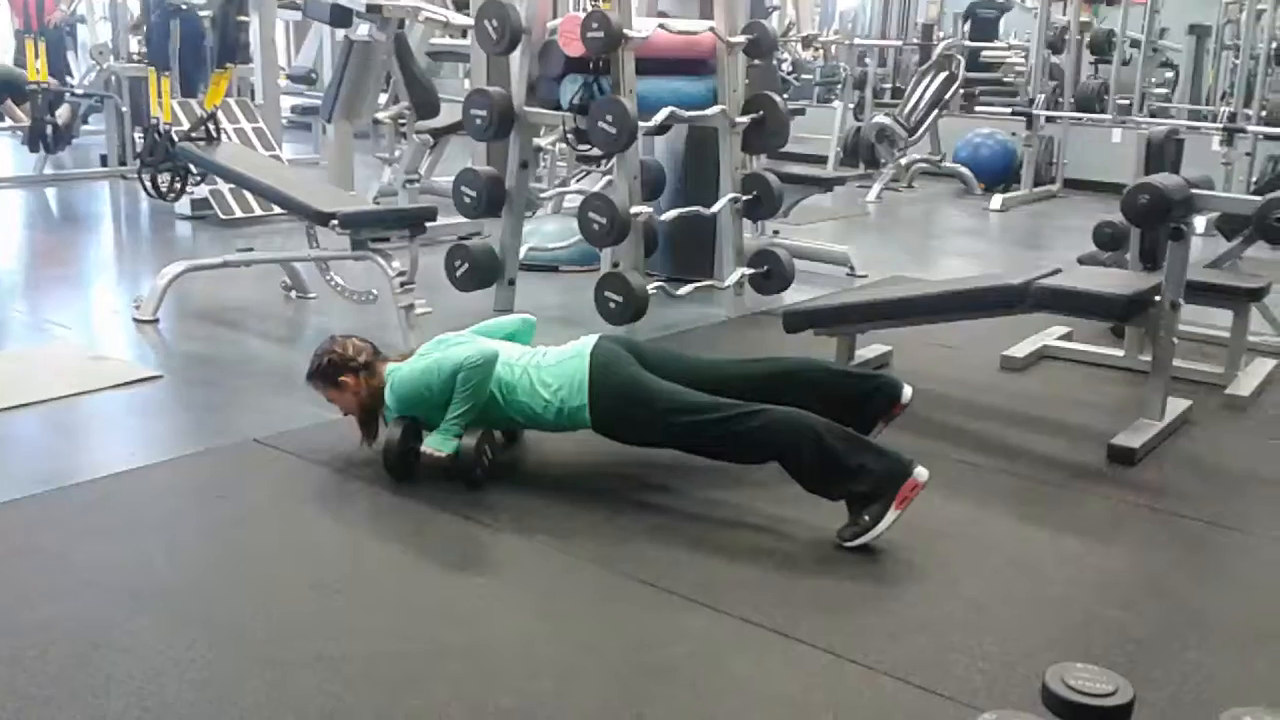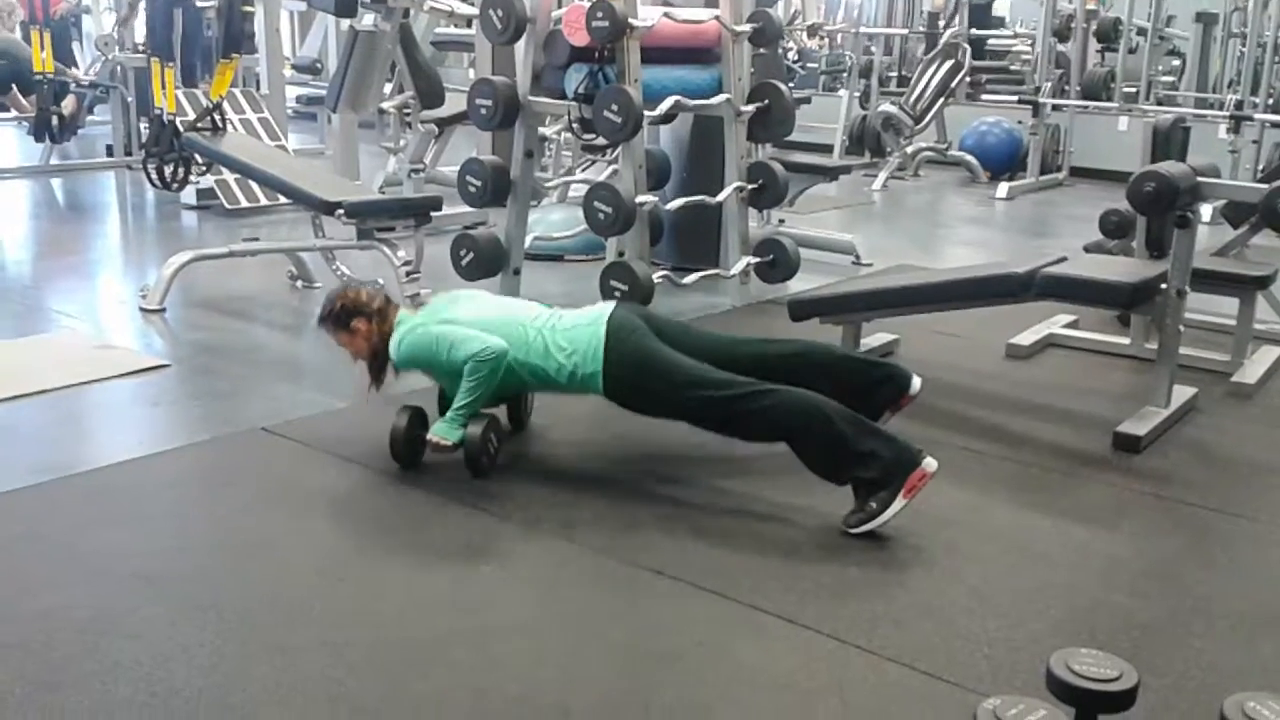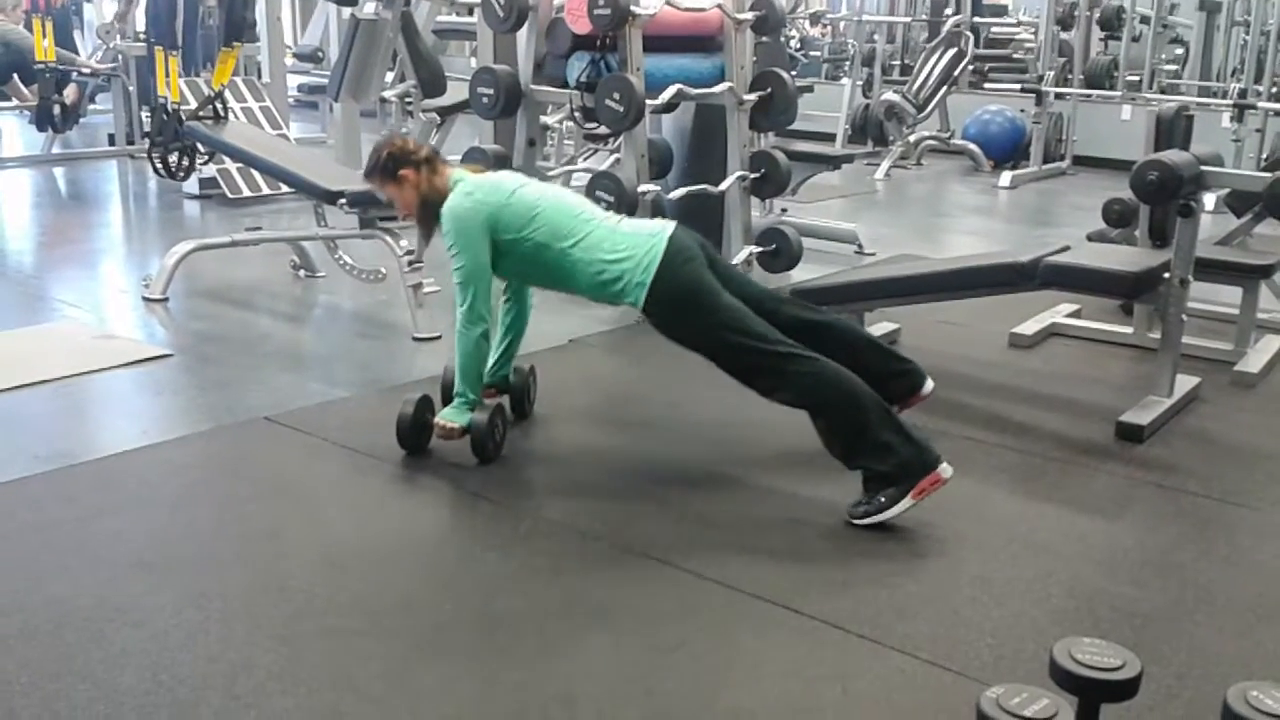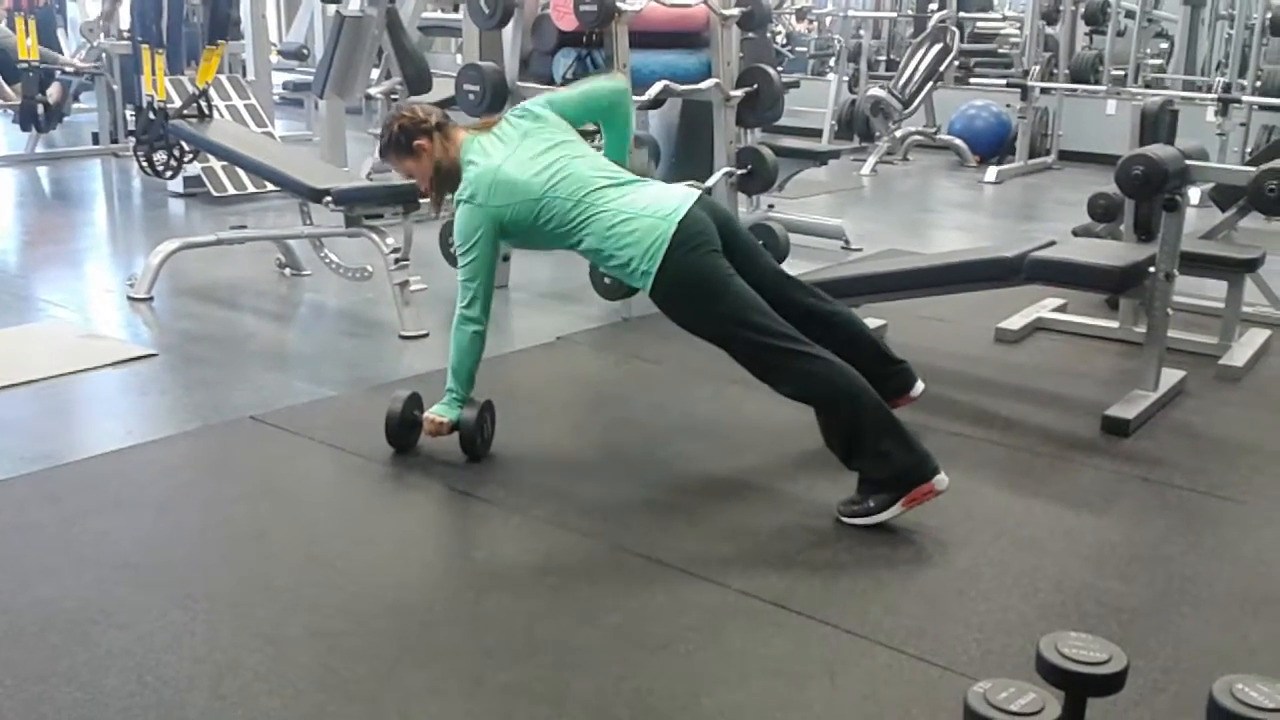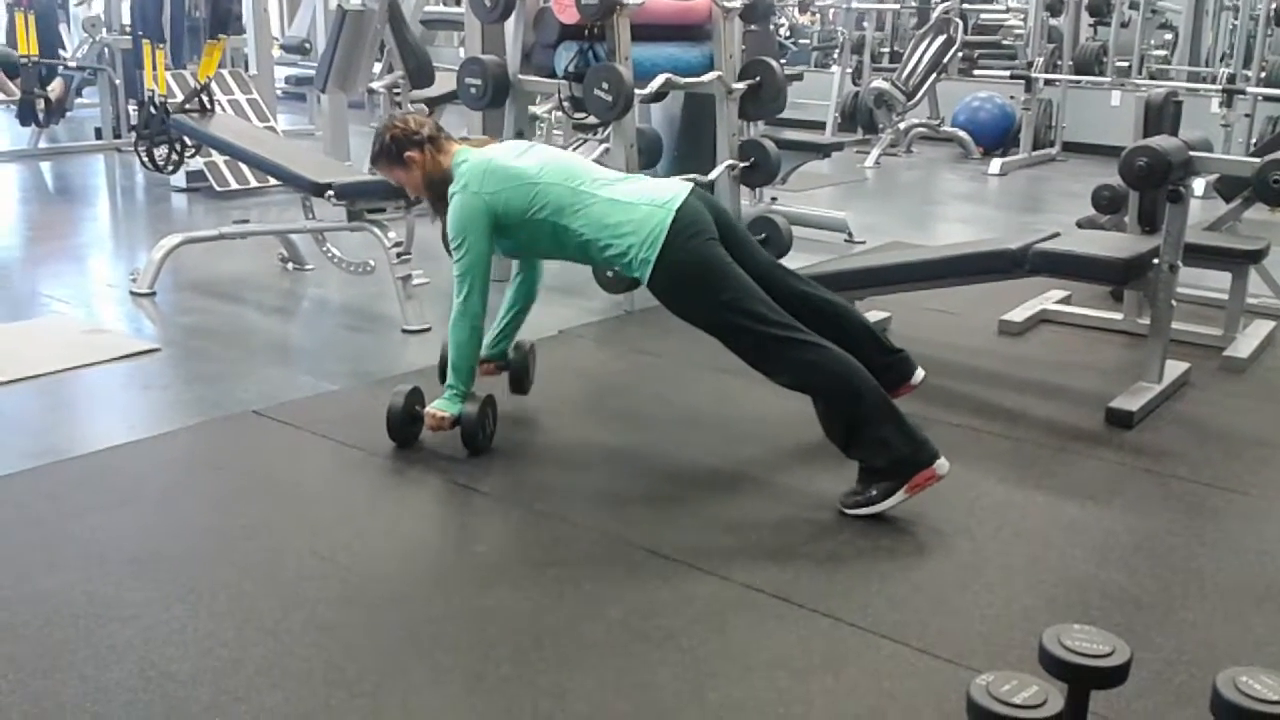
dt=0.7s
person 1, frame 1
left shoulder: (402, 389)
right shoulder: (426, 354)
left elbow: (481, 357)
right elbow: (521, 321)
left wrist: (449, 431)
left hip: (595, 392)
right hip: (598, 353)
left knee: (732, 423)
right knee: (738, 380)
left ankle: (882, 477)
right ankle: (876, 394)
person 1, frame 2
left shoulder: (406, 341)
right shoulder: (438, 306)
left elbow: (490, 352)
left wrist: (456, 421)
right wrist: (496, 392)
left hip: (608, 360)
right hip: (612, 321)
left knee: (745, 401)
right knee: (753, 358)
left ankle: (889, 465)
right ankle: (885, 383)
person 1, frame 3
left shoulder: (462, 212)
right shoulder: (488, 188)
left elbow: (474, 316)
right elbow: (516, 289)
left wrist: (464, 405)
right wrist: (499, 373)
left hip: (656, 279)
right hip: (670, 242)
left knee: (782, 363)
right knee: (785, 317)
left ankle: (906, 469)
right ankle: (901, 382)
person 1, frame 4
left shoulder: (477, 200)
right shoulder: (524, 116)
left elbow: (472, 307)
right elbow: (616, 86)
left wrist: (454, 402)
left hip: (668, 256)
right hip: (692, 208)
left knee: (787, 354)
right knee: (794, 300)
left ankle: (902, 474)
right ankle: (892, 380)
person 1, frame 5
left shoulder: (468, 196)
right shoulder: (503, 154)
left elbow: (468, 300)
right elbow: (528, 259)
left wrist: (455, 394)
right wrist: (498, 347)
left hip: (664, 246)
right hip: (684, 202)
left knee: (781, 342)
right knee: (788, 293)
left ankle: (902, 461)
right ankle: (892, 370)
